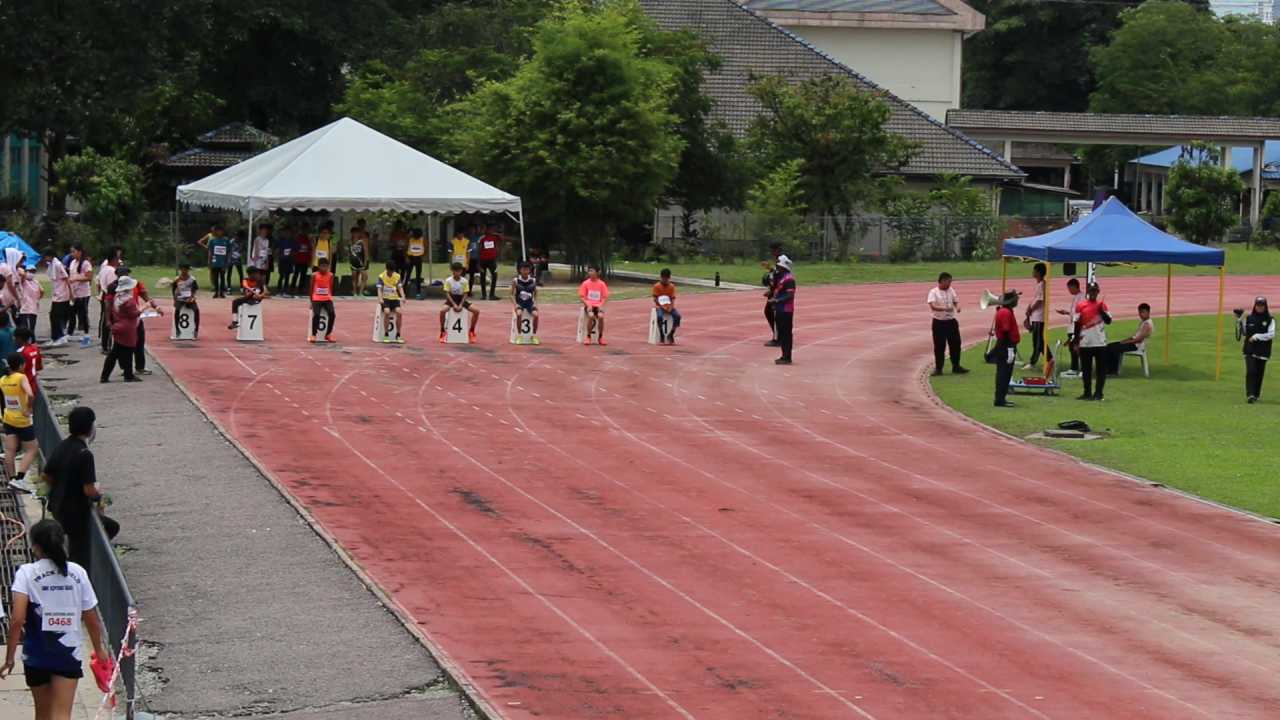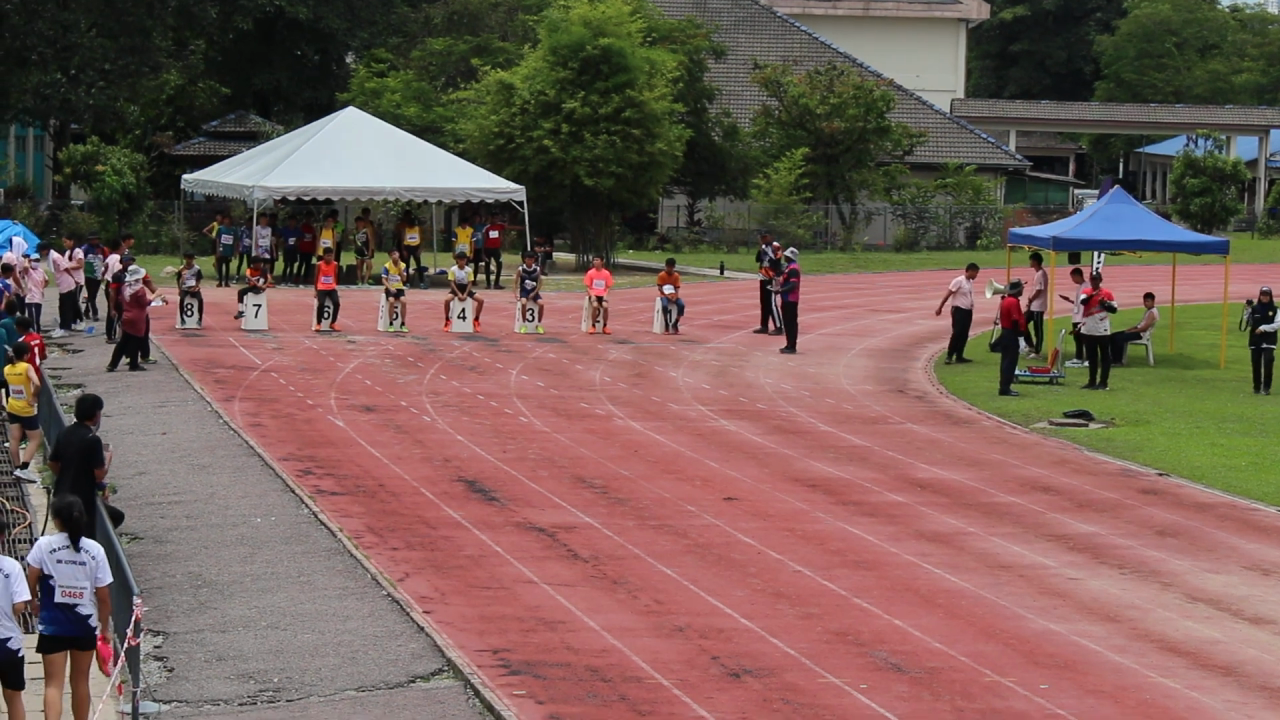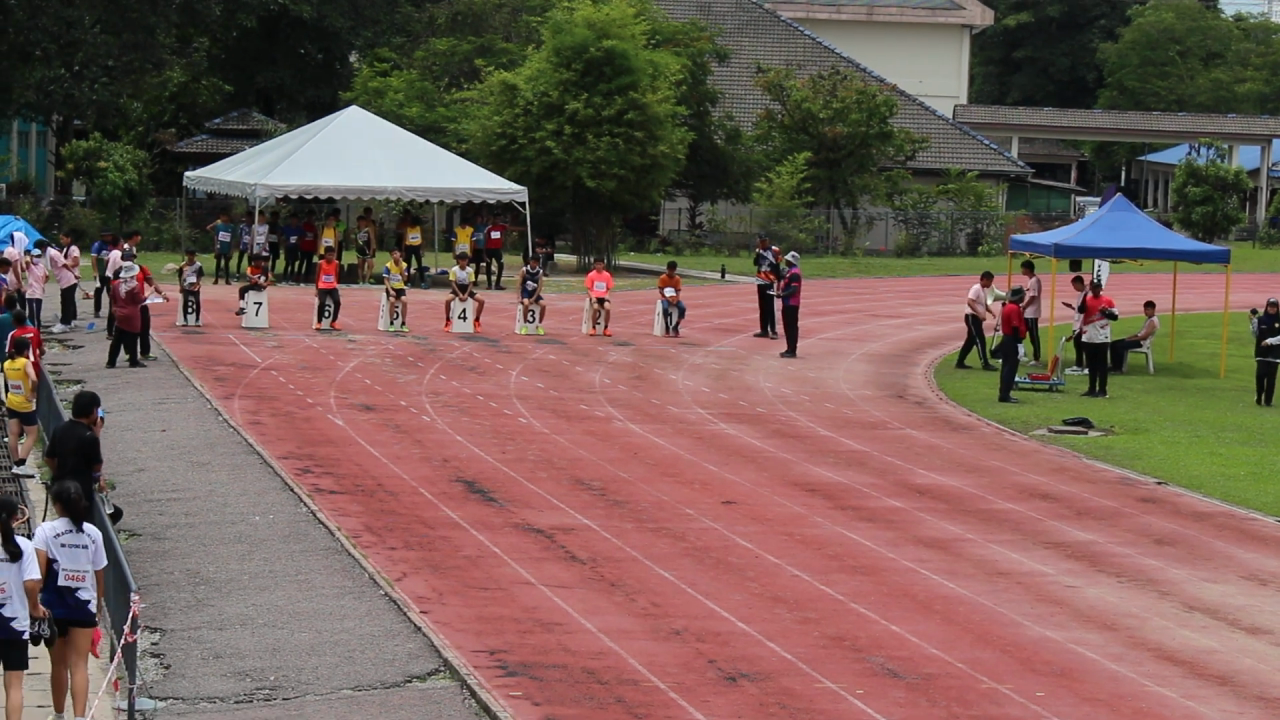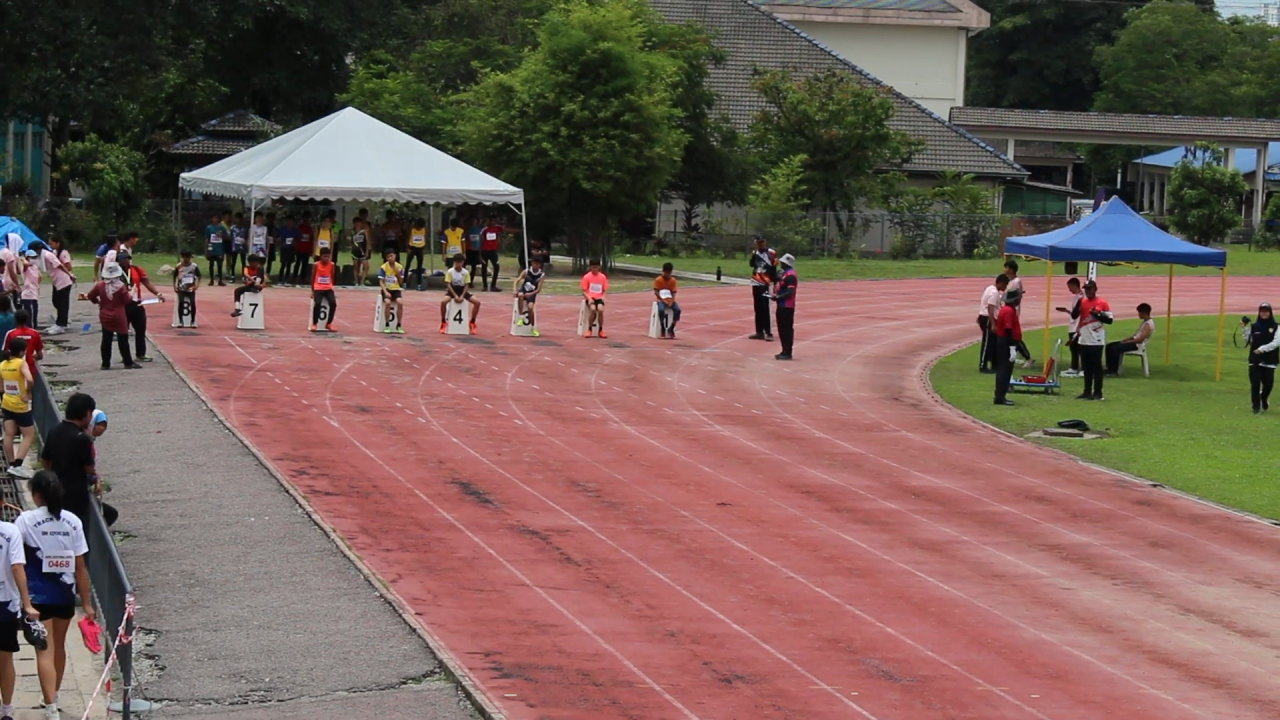
dt=0.5s
person 1, frame 1
left shoulder: (26, 573)
right shoulder: (78, 573)
left elbow: (18, 620)
right elbow: (91, 619)
right wrist: (99, 648)
left hip: (36, 656)
right hip: (68, 656)
person 1, frame 2
left shoulder: (43, 545)
right shoulder: (95, 550)
left elbow: (31, 586)
right elbow: (103, 597)
left wrist: (35, 603)
right wrist: (105, 628)
left hip: (52, 626)
right hip: (85, 626)
left knee: (53, 685)
right knee: (80, 682)
person 1, frame 3
left shoulder: (46, 530)
right shoulder: (93, 533)
left elbow: (38, 573)
right elbow: (99, 578)
left wrist: (35, 602)
right wrist: (97, 607)
left hip: (53, 607)
right hip: (84, 608)
left knee: (59, 664)
right knee: (79, 666)
person 1, frame 4
left shoulder: (26, 519)
right shoulder: (72, 521)
right elbow: (80, 567)
right wrist: (86, 602)
left hip: (38, 595)
right hip: (65, 594)
left knee: (45, 653)
right knee: (58, 645)
right ankle: (53, 700)
